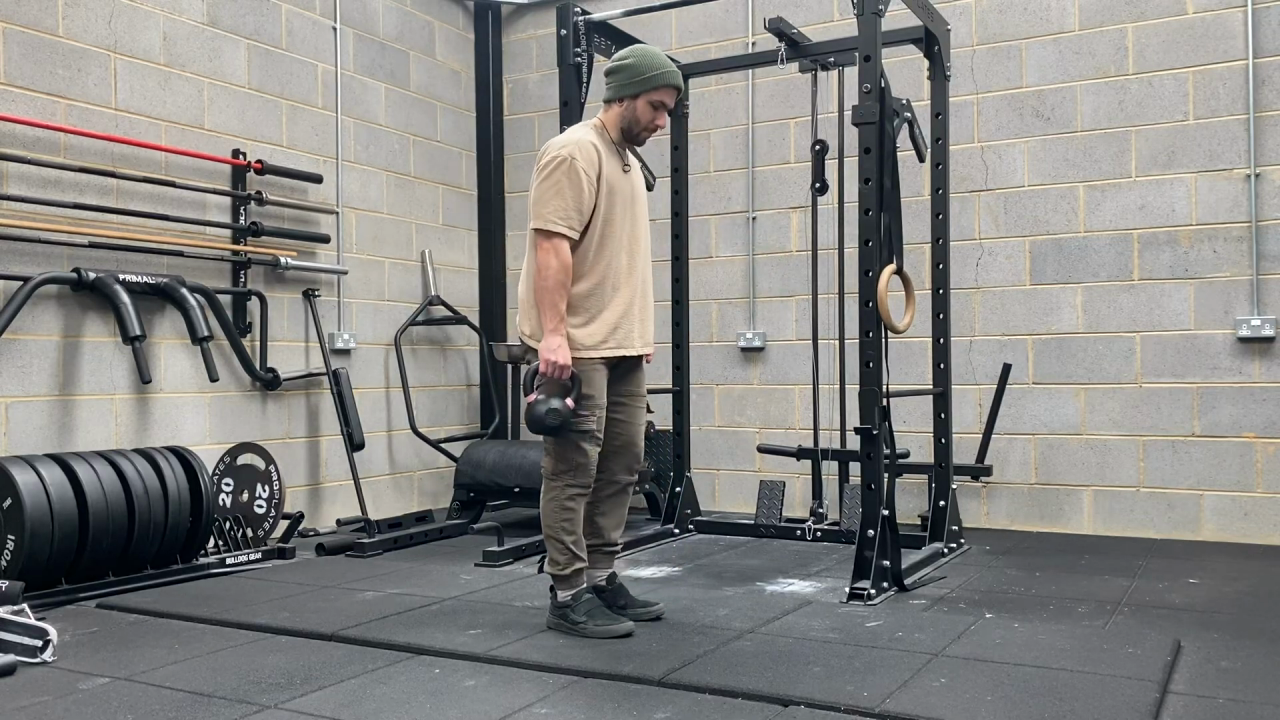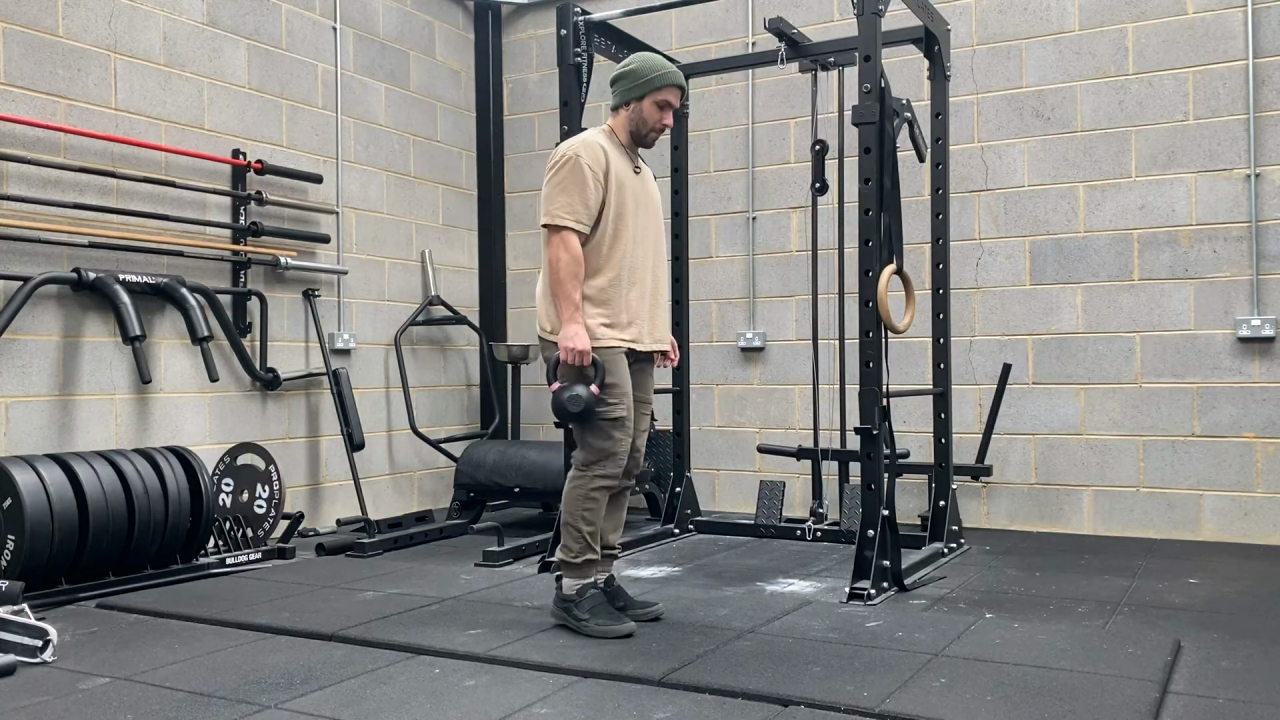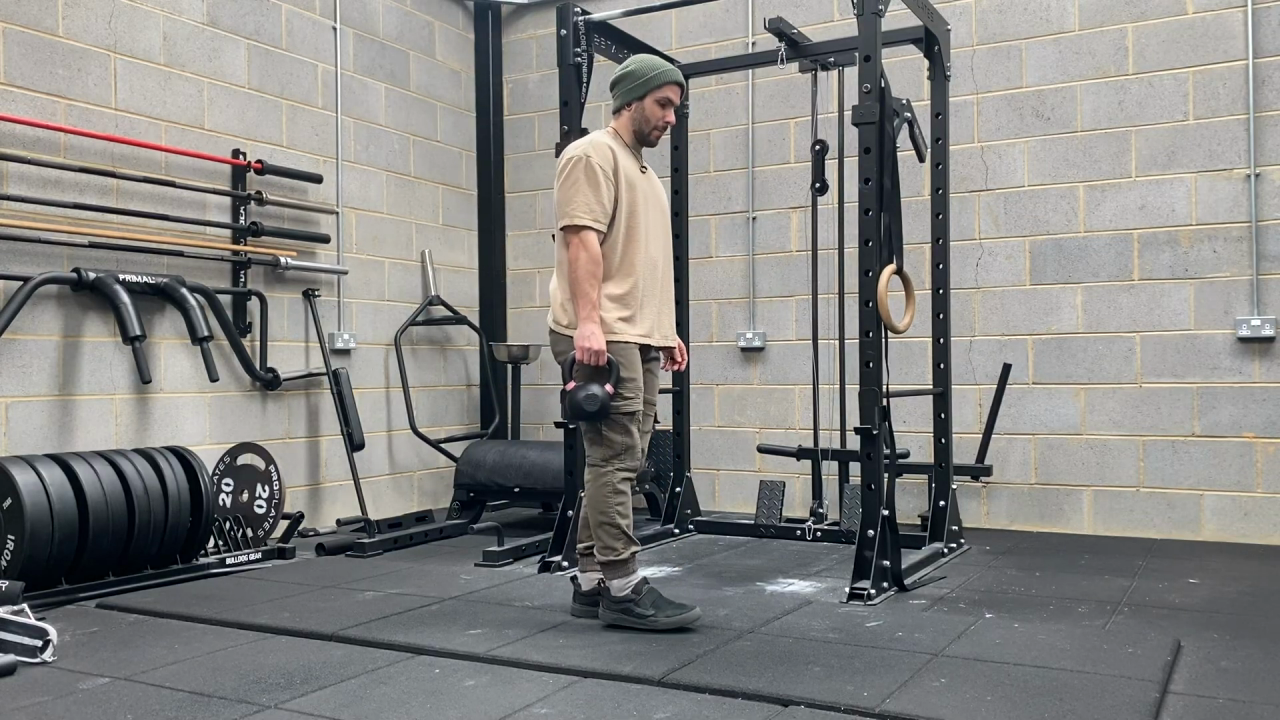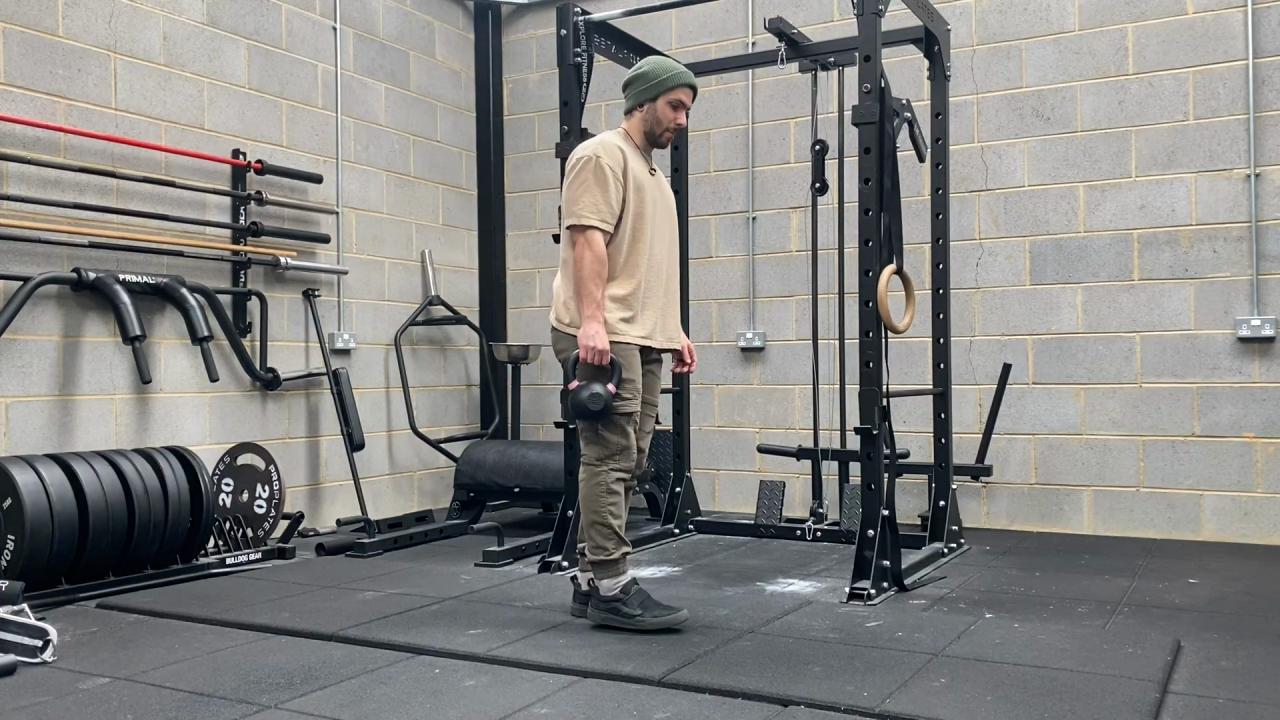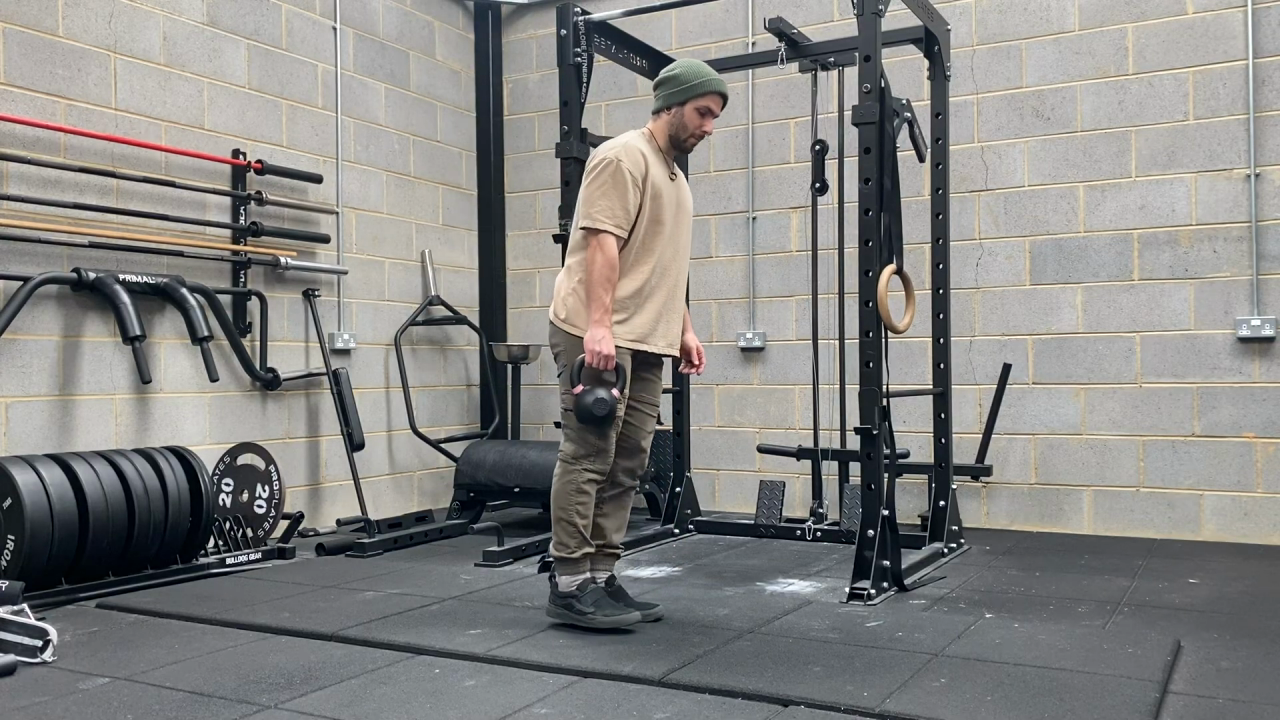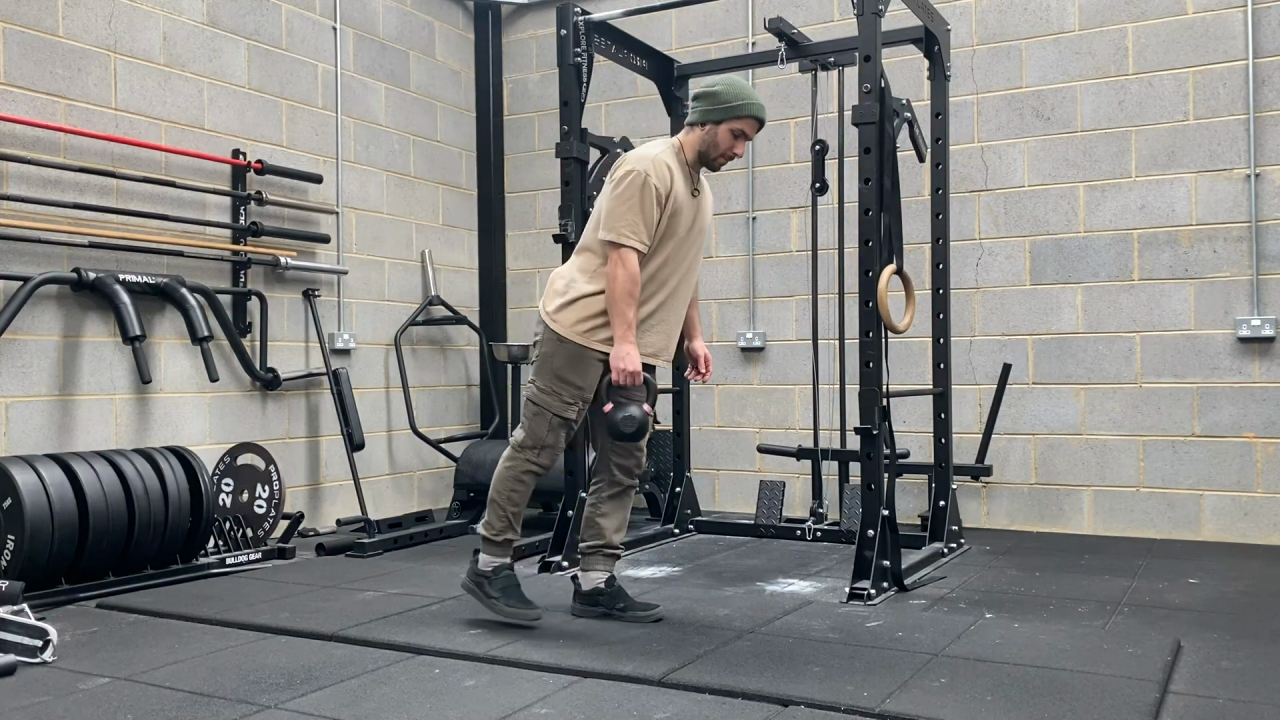
dt=0.5s
person 1, frame 1
left shoulder: (626, 161)
right shoulder: (575, 153)
right elbow: (553, 247)
left wrist: (636, 331)
right wrist: (553, 334)
left hip: (622, 345)
right hip: (574, 346)
left knee: (622, 465)
right knee: (573, 469)
left ankle: (598, 578)
right ankle: (568, 595)
person 1, frame 2
left shoulder: (640, 170)
right shoulder: (585, 154)
right elbow: (563, 240)
left wrist: (658, 327)
right wrist: (570, 324)
left hip: (632, 339)
right hip: (591, 336)
left knee: (623, 462)
right knee: (601, 456)
left ankle: (596, 581)
right ankle: (573, 588)
person 1, frame 3
left shoulder: (642, 170)
right shoulder: (593, 155)
right elbow: (582, 242)
left wrist: (664, 330)
right wrist: (589, 323)
left hip: (635, 336)
right hip: (601, 335)
left knee: (621, 459)
right knee: (615, 457)
left ankle: (591, 580)
right ankle: (623, 587)
person 1, frame 4
left shoulder: (652, 172)
right shoulder: (602, 156)
right elbow: (589, 241)
left wrist: (674, 328)
right wrist: (593, 321)
left hip: (643, 338)
right hip: (603, 336)
left knee: (626, 461)
right knee: (610, 457)
left ankle: (591, 581)
right ankle: (612, 587)
person 1, frame 5
left shoulder: (673, 174)
right shoulder: (622, 157)
right elbow: (601, 245)
left wrist: (684, 328)
right wrist: (598, 326)
left hip: (644, 340)
right hip: (599, 335)
left knee: (627, 463)
right knee: (588, 455)
left ankle: (599, 575)
right ankle: (569, 583)
person 1, frame 6
left shoulder: (701, 187)
right shoulder: (646, 169)
left elbow: (682, 271)
right elbow: (623, 260)
left wrist: (693, 337)
right wrist: (623, 344)
left hip: (633, 345)
right hip: (579, 328)
left knee: (623, 464)
right knee: (537, 445)
left ankle: (595, 582)
right ankle: (490, 564)
